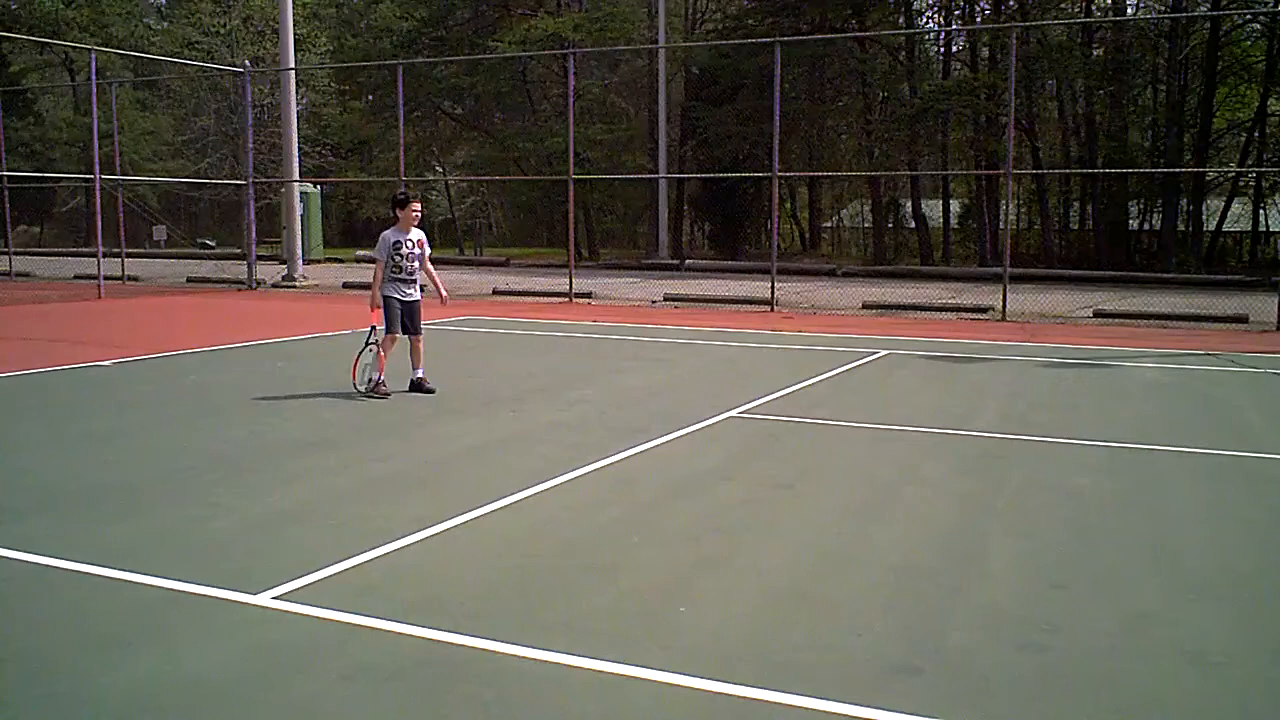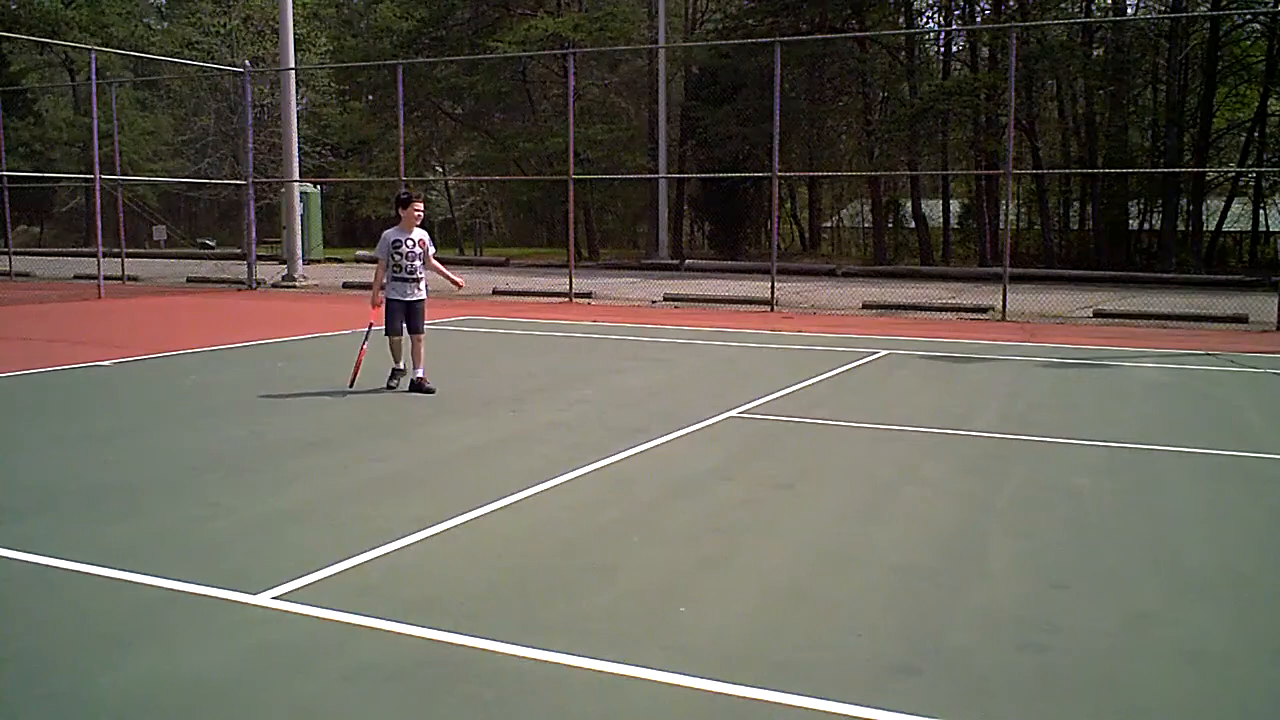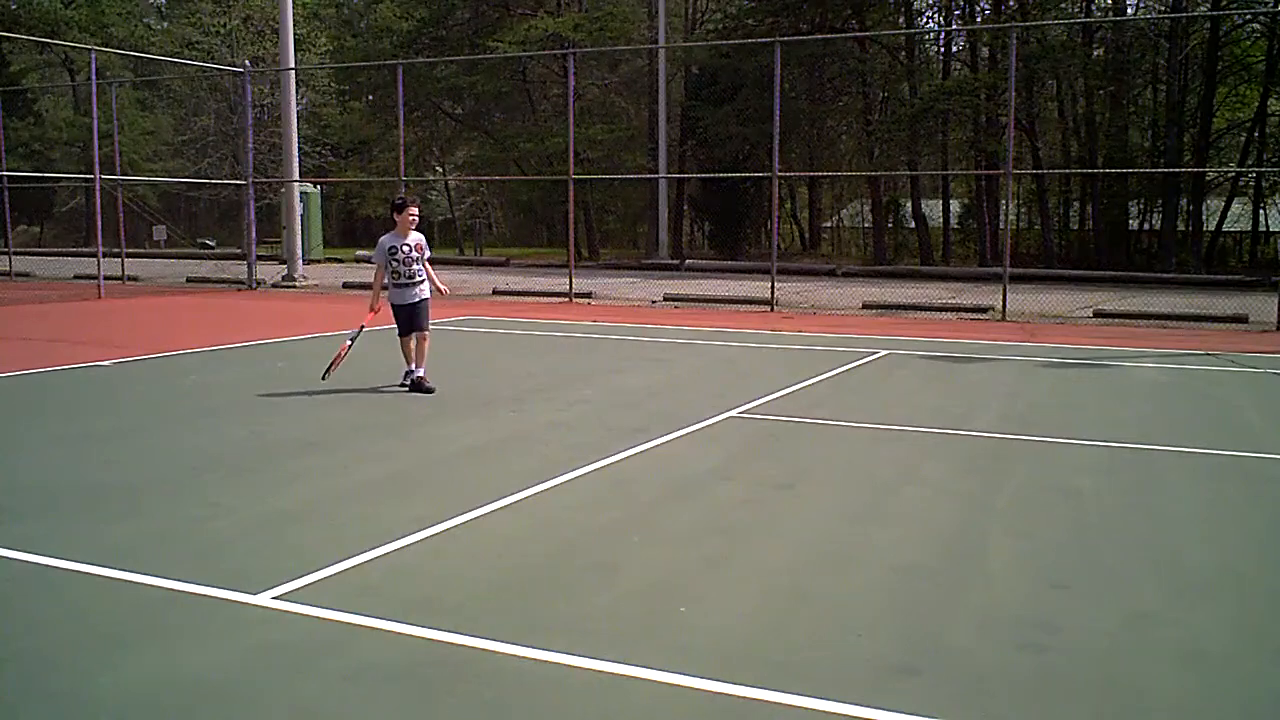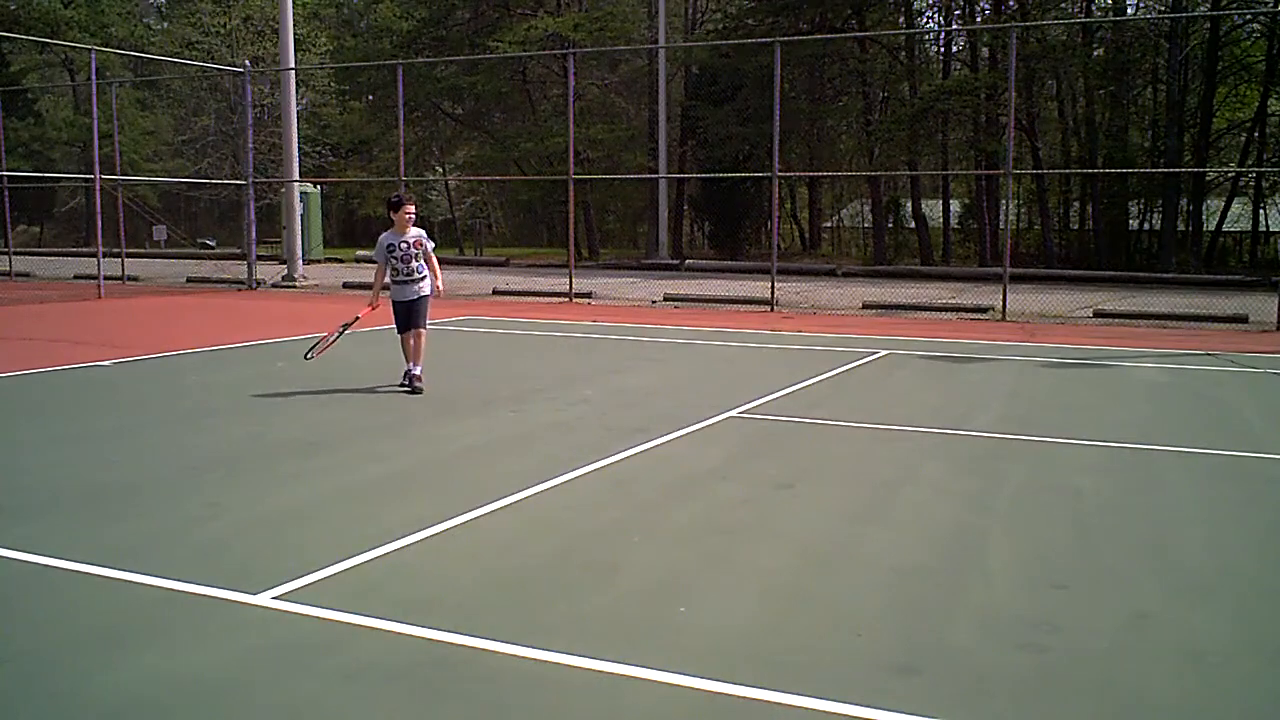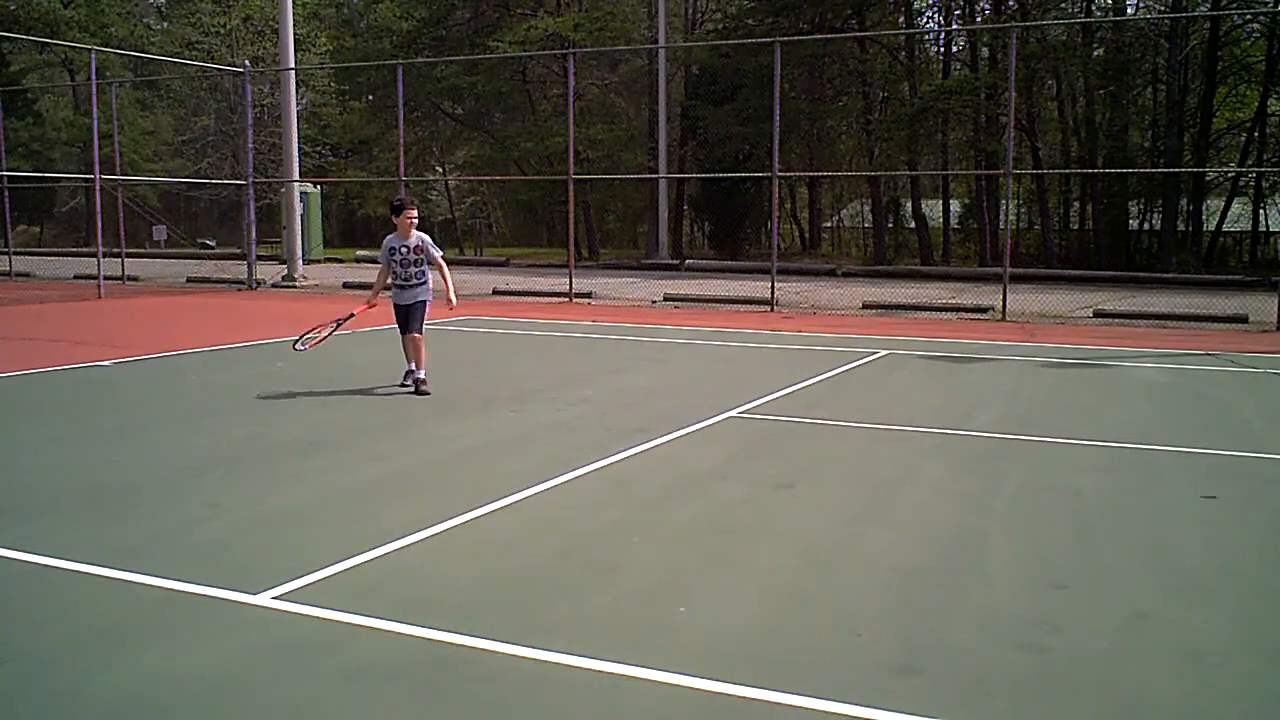
dt=0.2s
person 1, frame 1
left shoulder: (420, 236)
right shoulder: (387, 237)
left elbow: (426, 265)
right elbow: (379, 268)
left wrist: (440, 287)
right wrist: (375, 294)
left hip: (413, 294)
right hip: (392, 293)
left knee: (416, 337)
right knee: (392, 335)
left ankle: (418, 378)
right ankle: (378, 378)
person 1, frame 2
left shoulder: (422, 235)
right shoulder: (389, 236)
left elbow: (430, 262)
right elbow: (381, 266)
left wrist: (451, 277)
right wrist: (376, 293)
left hip: (417, 294)
right hip: (395, 294)
left knee: (418, 336)
right knee: (395, 336)
left ankle: (418, 378)
right ankle: (398, 368)
person 1, frame 3
left shoulder: (419, 238)
right shoulder: (385, 242)
right elbow: (380, 272)
left wrist: (436, 283)
right wrist: (375, 299)
left hip: (420, 294)
right hip: (398, 298)
left knee: (423, 334)
right knee: (405, 336)
left ankle: (419, 377)
right ankle: (411, 370)
person 1, frame 4
left shoulder: (420, 234)
right shoulder: (385, 240)
left elbow: (430, 257)
right elbow: (381, 269)
left wrist: (437, 279)
right wrist: (375, 295)
left hip: (420, 291)
right hip: (398, 294)
left knee: (419, 331)
right knee: (405, 333)
left ankle: (416, 375)
right ankle: (410, 369)
person 1, frame 5
left shoulder: (422, 240)
right shoulder: (389, 242)
left elbow: (440, 264)
right elbow: (385, 270)
left wrist: (450, 291)
right wrist: (374, 294)
left hip: (420, 296)
right hip: (399, 297)
left knee: (416, 336)
right knee: (406, 336)
left ankle: (420, 378)
right ankle: (411, 369)
